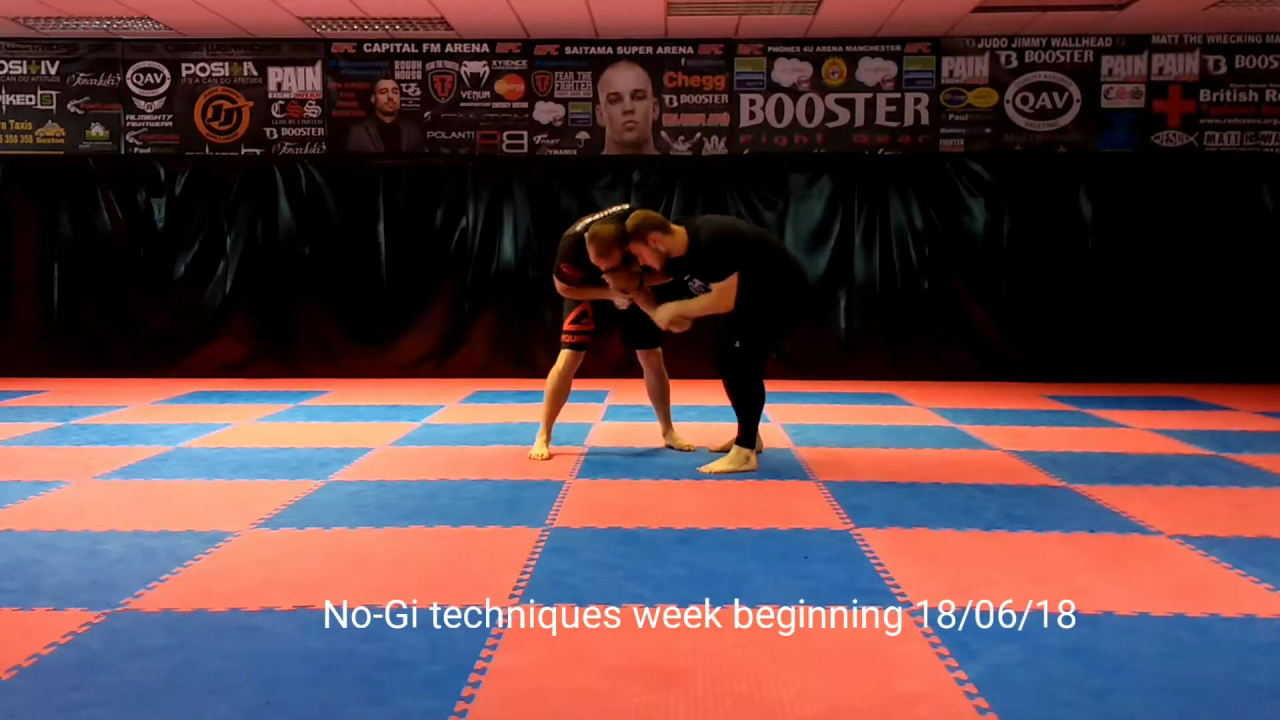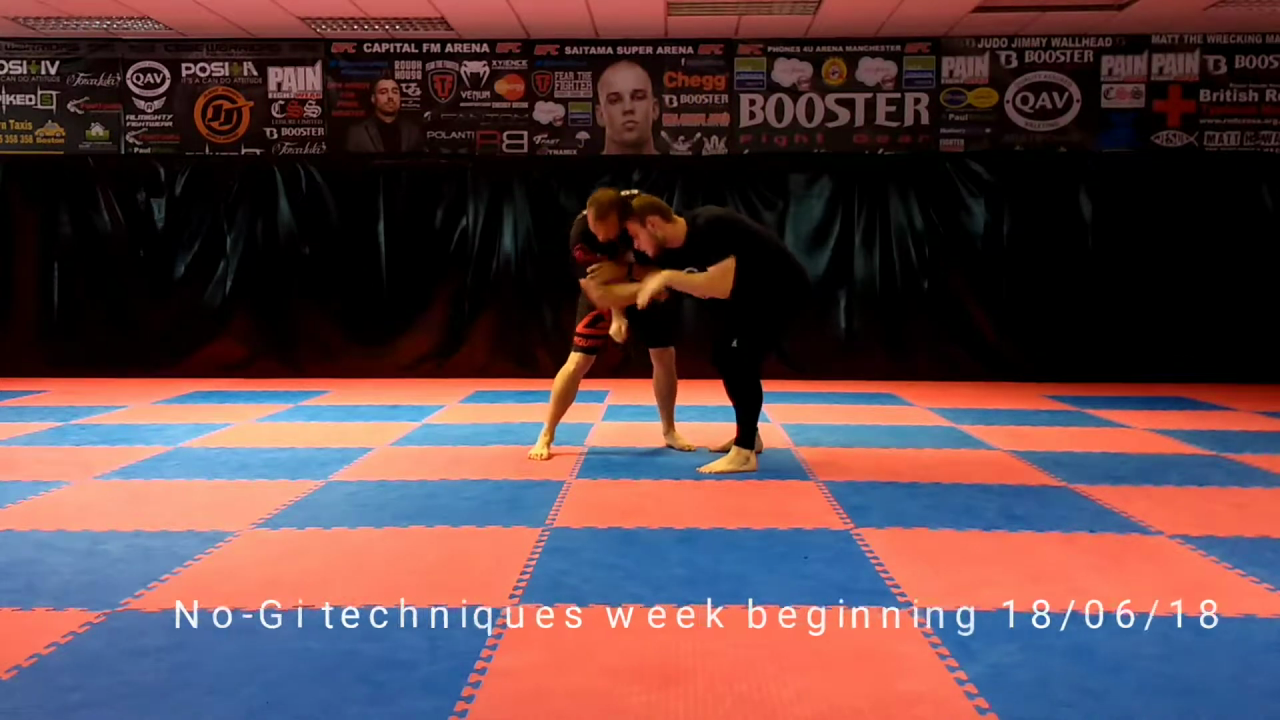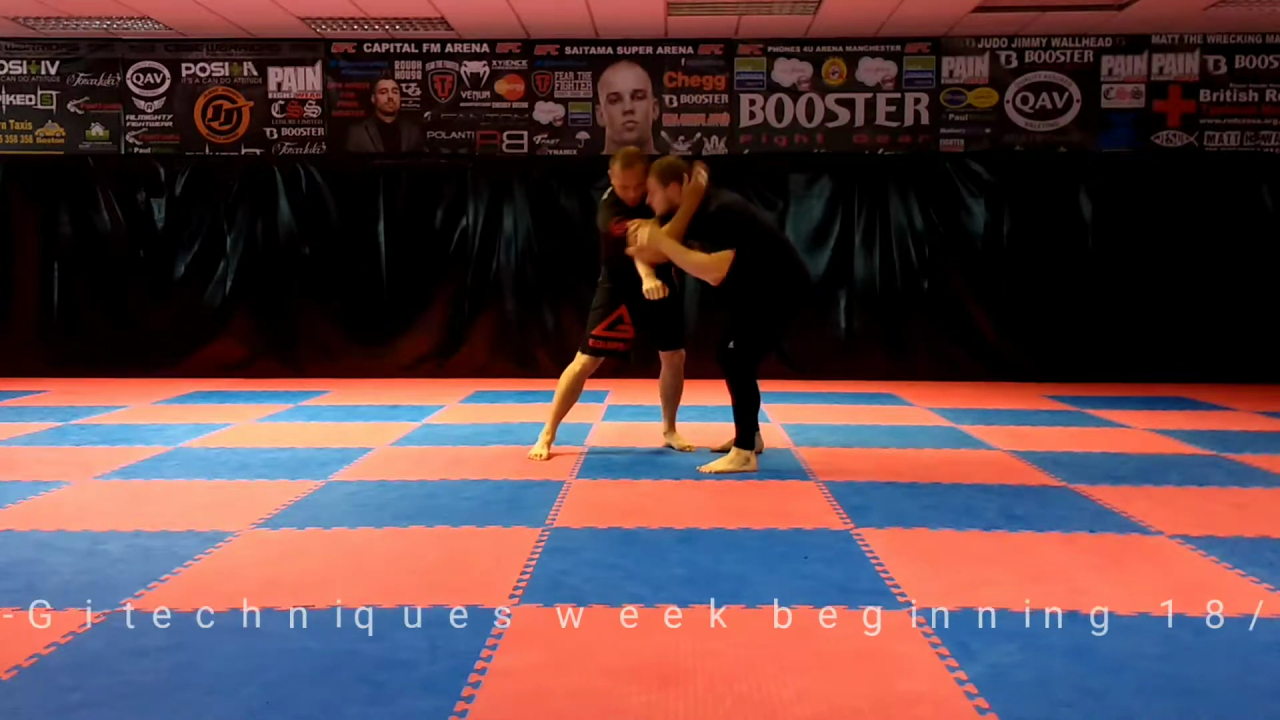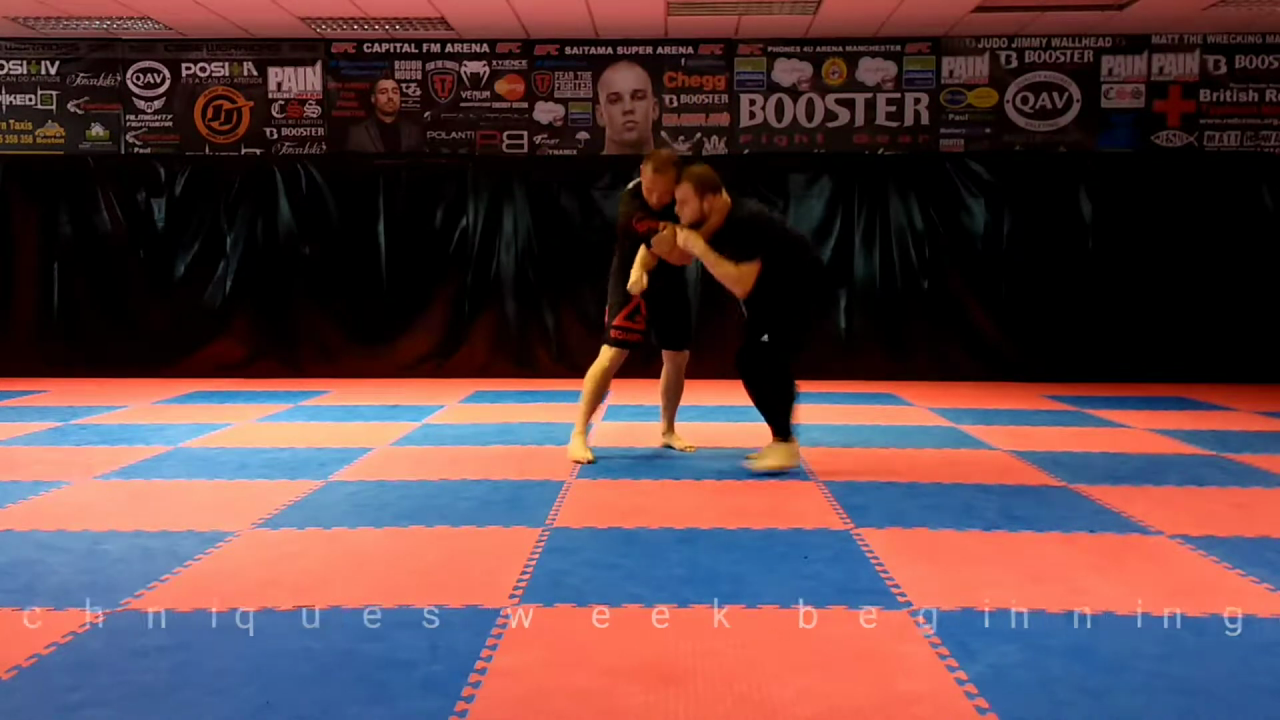
dt=0.3s
person 1, frame 1
left shoulder: (711, 241)
right shoulder: (676, 252)
left elbow: (724, 301)
left wrist: (673, 307)
left hip: (783, 290)
right hip: (752, 293)
left knee: (746, 362)
right knee: (725, 358)
left ankle: (745, 453)
right ankle: (749, 436)
person 1, frame 2
left shoulder: (710, 228)
right shoulder: (672, 248)
left elbow: (720, 285)
right elbow: (653, 286)
left wrist: (665, 278)
right wrist: (610, 293)
left hip: (781, 291)
right hip: (747, 295)
left knee: (740, 362)
right knee: (724, 357)
left ankle: (744, 453)
right ankle: (748, 434)
person 1, frame 3
left shoulder: (721, 211)
right shoulder: (695, 212)
left elbow: (714, 273)
left wrist: (664, 242)
right wrist: (647, 240)
left hip: (780, 289)
right hip: (754, 289)
left knee: (740, 362)
right knee: (730, 358)
left ankle: (743, 454)
right ankle: (748, 433)
person 1, frame 4
left shoulder: (746, 222)
right shoulder: (712, 223)
left elbow: (742, 285)
left wrist: (700, 247)
left hip: (798, 290)
right hip: (768, 295)
left knee: (771, 360)
right knee: (748, 363)
left ankle: (785, 447)
right ankle: (782, 441)
person 2, frame 1
right shoulder: (572, 246)
right elbow: (563, 288)
left wrist: (637, 280)
right wrist: (609, 291)
left hip: (629, 287)
right hip: (586, 291)
left knee: (652, 358)
right knee: (569, 358)
left ankle: (667, 431)
right ankle: (543, 437)
person 2, frame 2
right shoulder: (581, 232)
left wrist: (625, 271)
left knee: (665, 357)
right knee: (579, 361)
left ankle: (669, 431)
right ankle: (546, 437)
person 2, frame 3
right shoulder: (611, 212)
right wrist: (690, 204)
left hip: (661, 284)
right hip: (619, 289)
left knee: (674, 358)
right knee: (586, 362)
left ankle: (669, 430)
right ankle: (547, 434)
person 2, frame 4
right shoulder: (633, 207)
right elbow: (676, 255)
left hip: (669, 281)
right hip: (631, 282)
left knee: (677, 358)
right knee: (612, 355)
left ankle: (668, 430)
right ankle: (579, 433)
